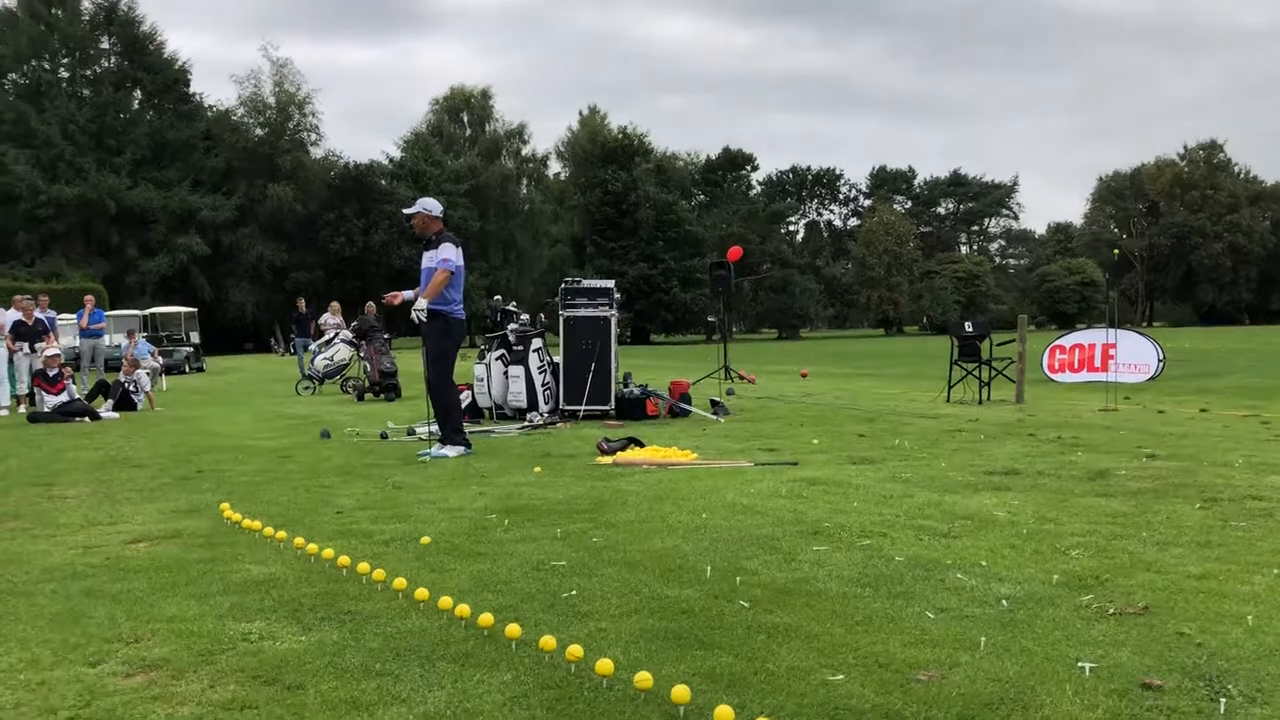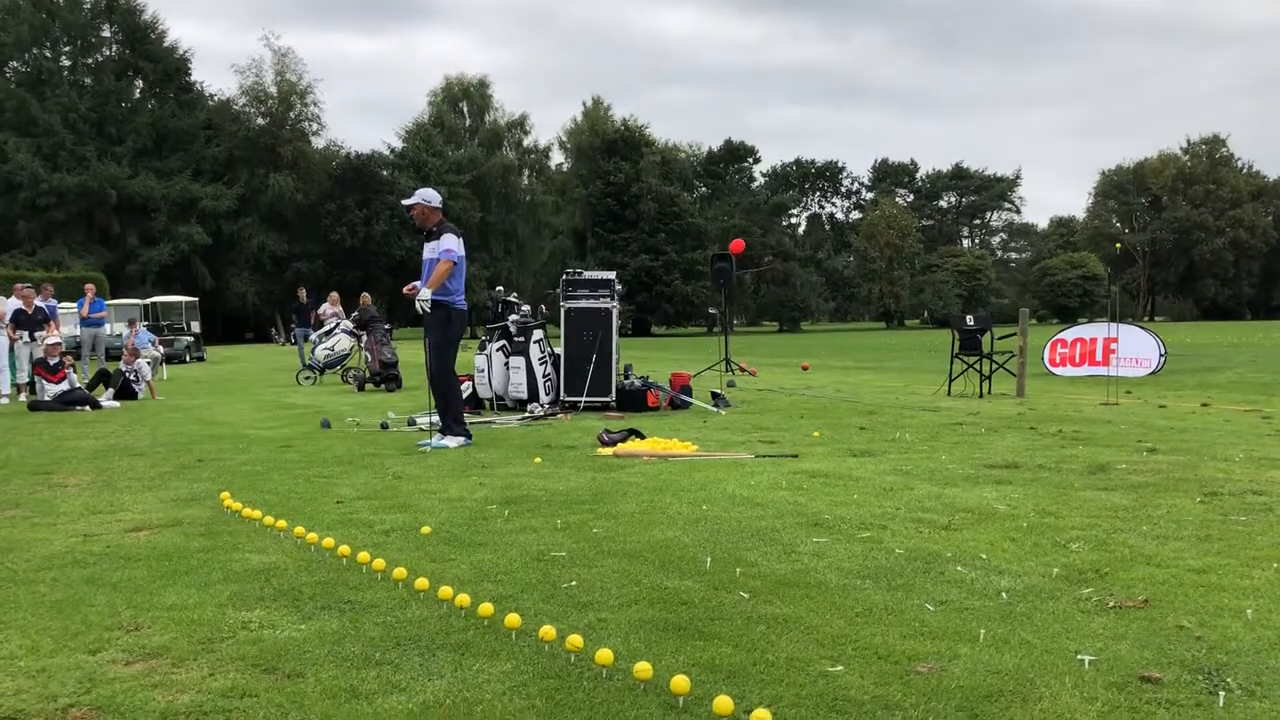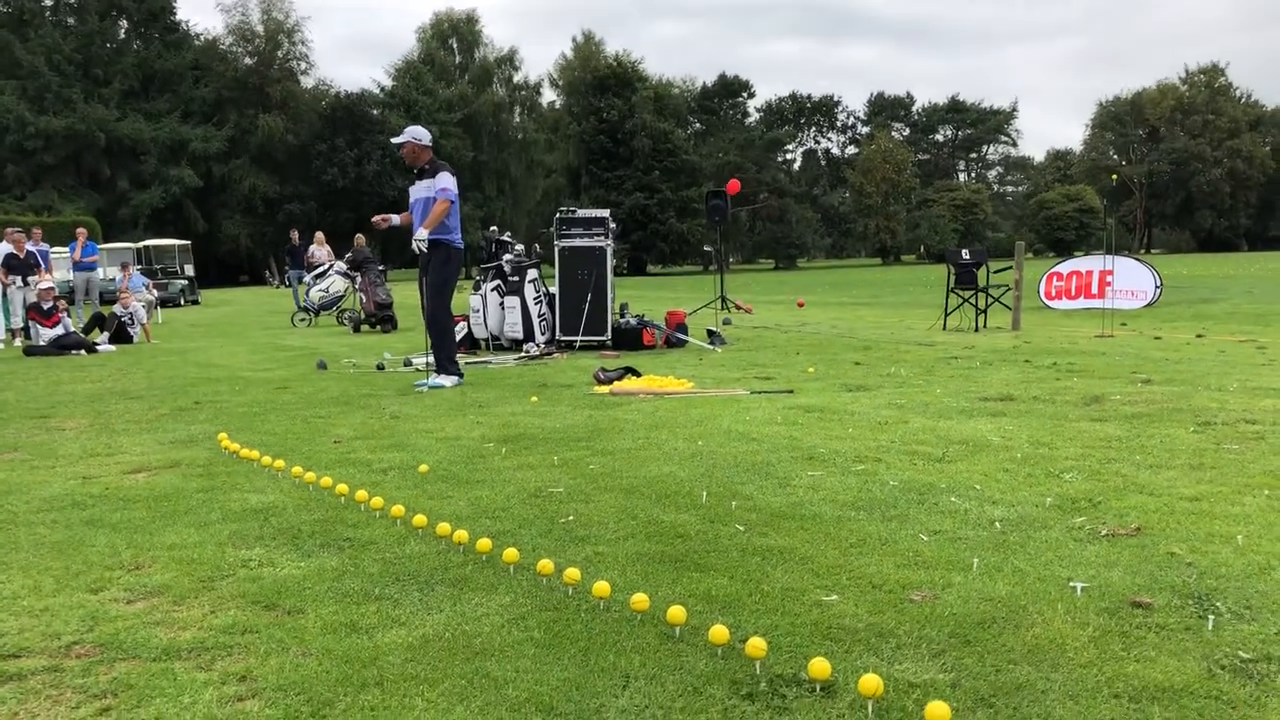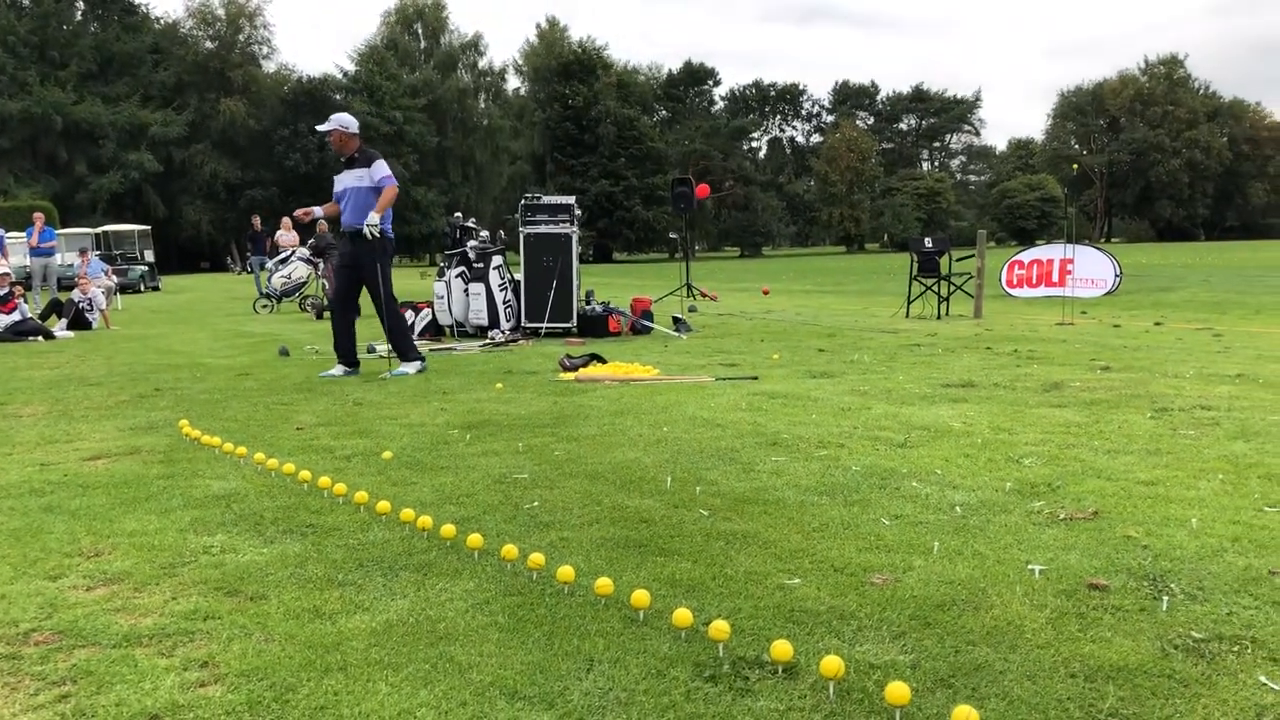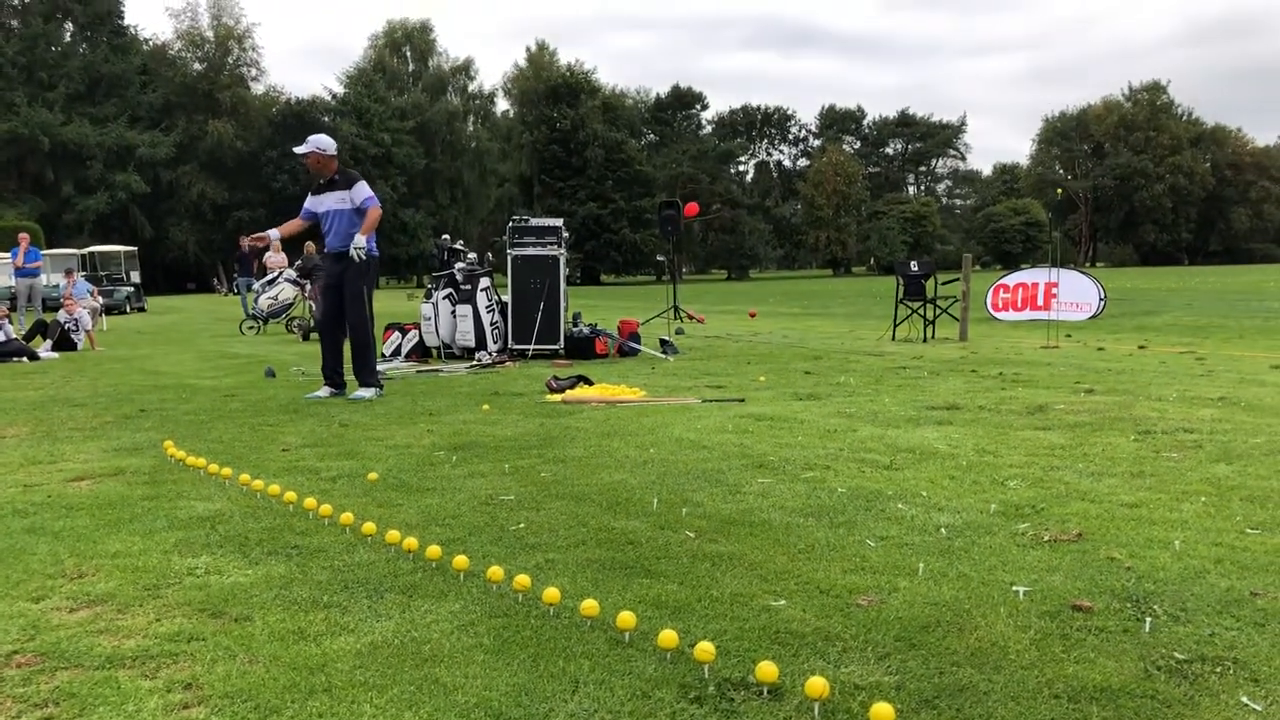
dt=1s
person 1, frame 1
left shoulder: (447, 242)
right shoulder: (429, 246)
left elbow: (444, 274)
left wrist: (423, 300)
right wrist: (407, 295)
left hip: (446, 321)
right hip: (433, 320)
left knee: (441, 382)
right knee: (435, 383)
left ankle: (458, 442)
right ankle: (447, 439)
person 1, frame 2
left shoulder: (448, 233)
right shoulder: (430, 236)
left elbow: (447, 264)
left wrist: (427, 290)
right wrist: (419, 284)
left hip: (448, 311)
right hip: (435, 310)
left knee: (443, 372)
right knee: (436, 373)
left ankle: (458, 432)
right ankle: (447, 429)
person 1, frame 3
left shoulder: (441, 172)
right shoulder: (418, 178)
left elbow: (444, 203)
left wrist: (424, 230)
right wrist: (393, 219)
left hip: (445, 249)
right hip: (427, 250)
left knee: (438, 310)
right knee: (430, 312)
left ankle: (450, 371)
right ankle: (442, 370)
person 1, frame 4
left shoulder: (372, 160)
right shoulder: (341, 170)
left elbow: (391, 189)
left wrist: (375, 215)
right wrist: (315, 212)
left hip: (375, 239)
right hip: (348, 240)
left knee: (384, 300)
right knee: (341, 302)
left ankle: (412, 358)
right ankle: (347, 363)
person 1, frame 5
left shoulder: (352, 181)
right shoulder: (317, 190)
left elbow: (375, 210)
right elbow: (302, 221)
left wrist: (361, 237)
right wrist: (270, 235)
left hip: (358, 259)
right hip: (333, 260)
left knee: (358, 322)
right knee: (328, 322)
left ankle: (370, 384)
right ankle: (333, 383)
